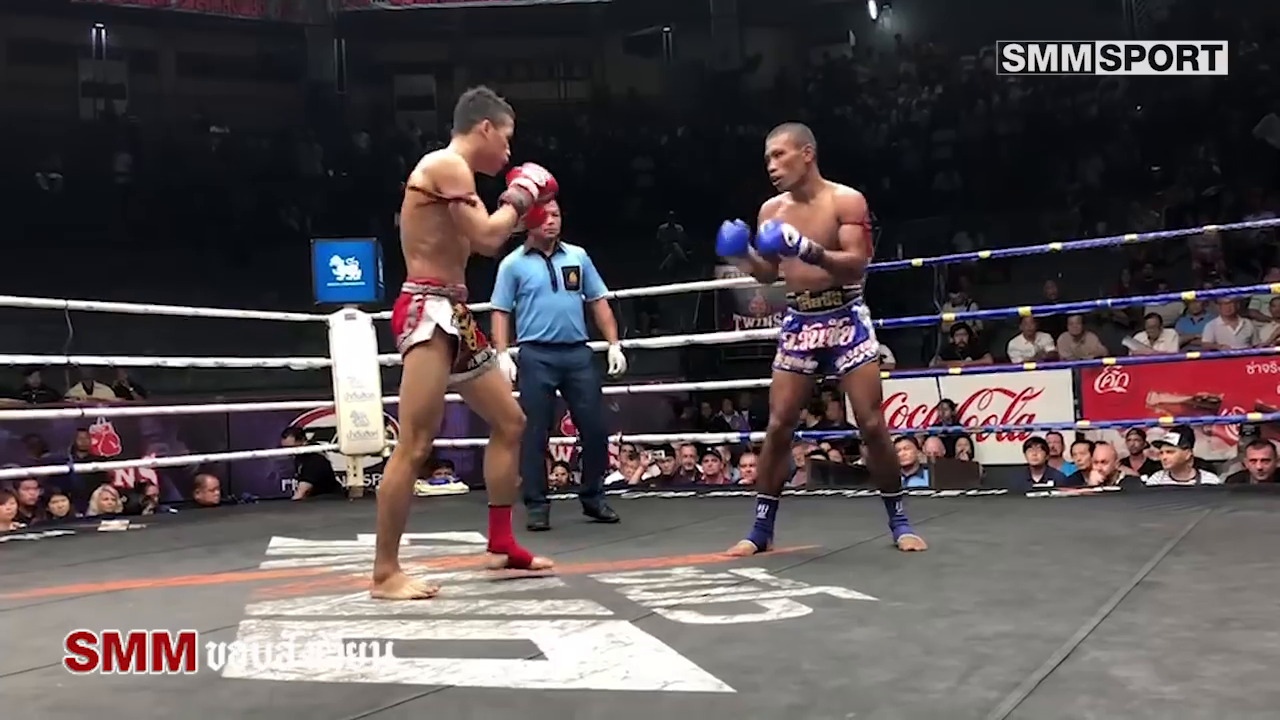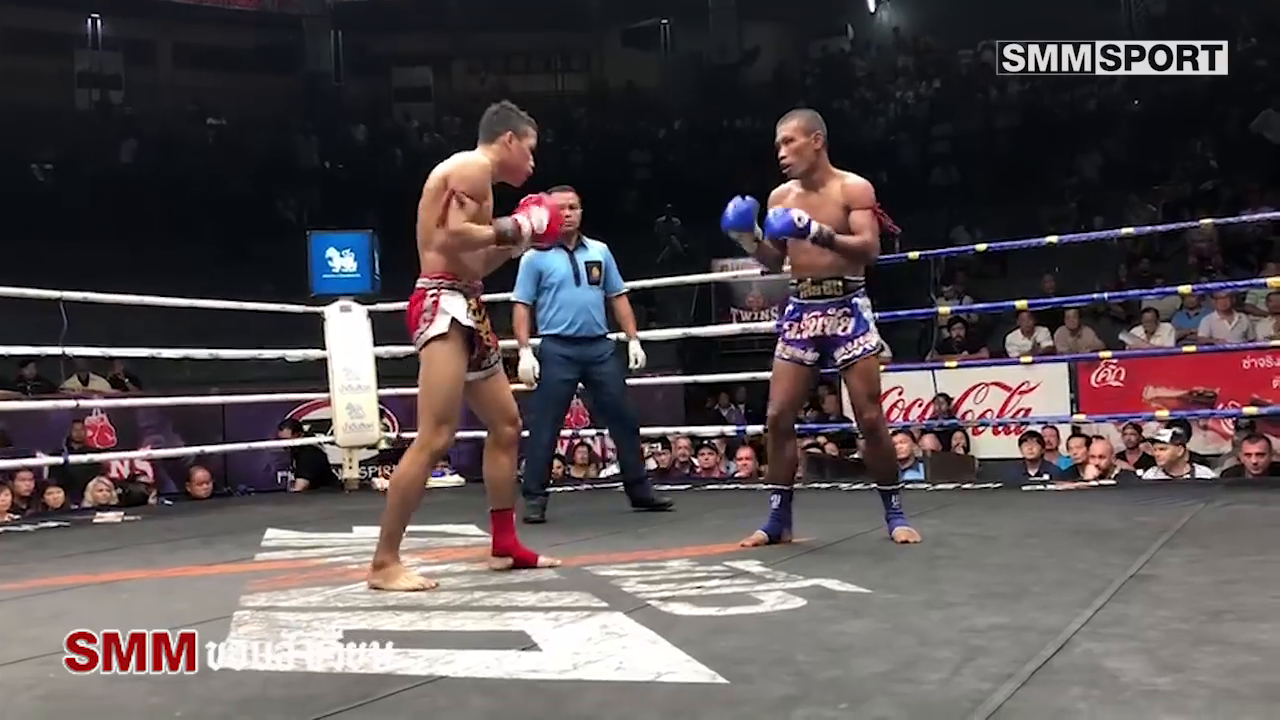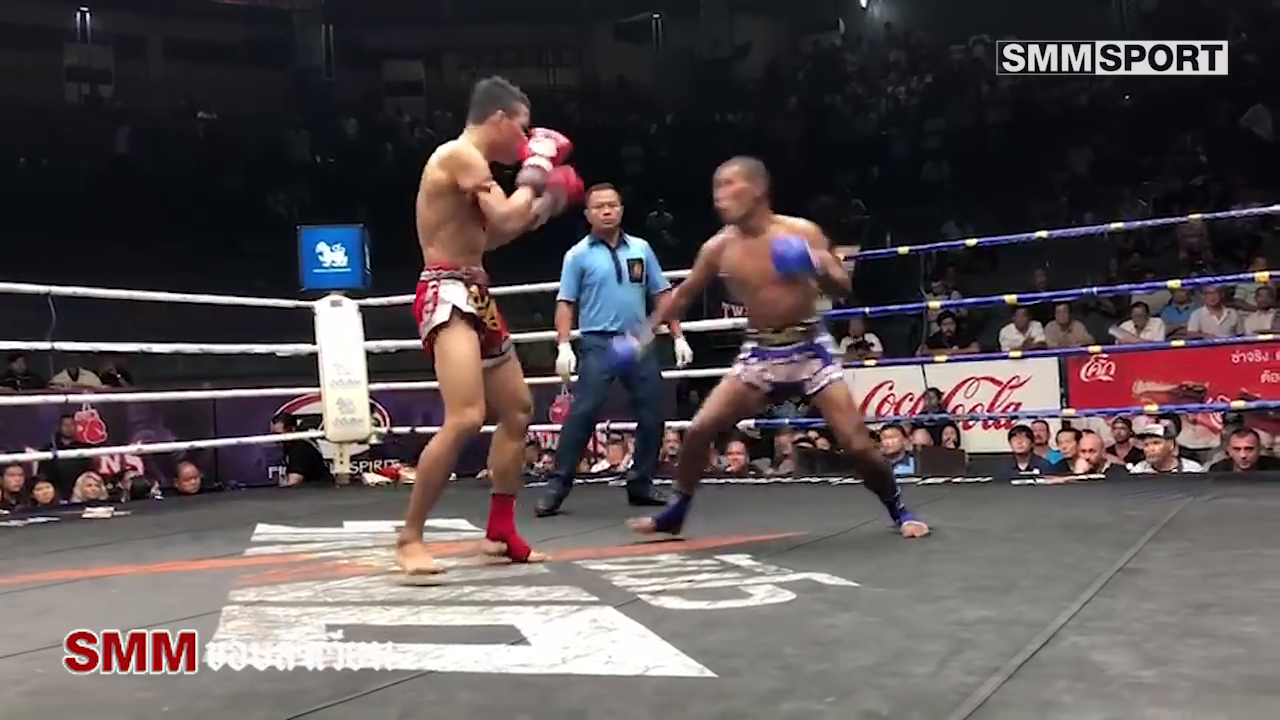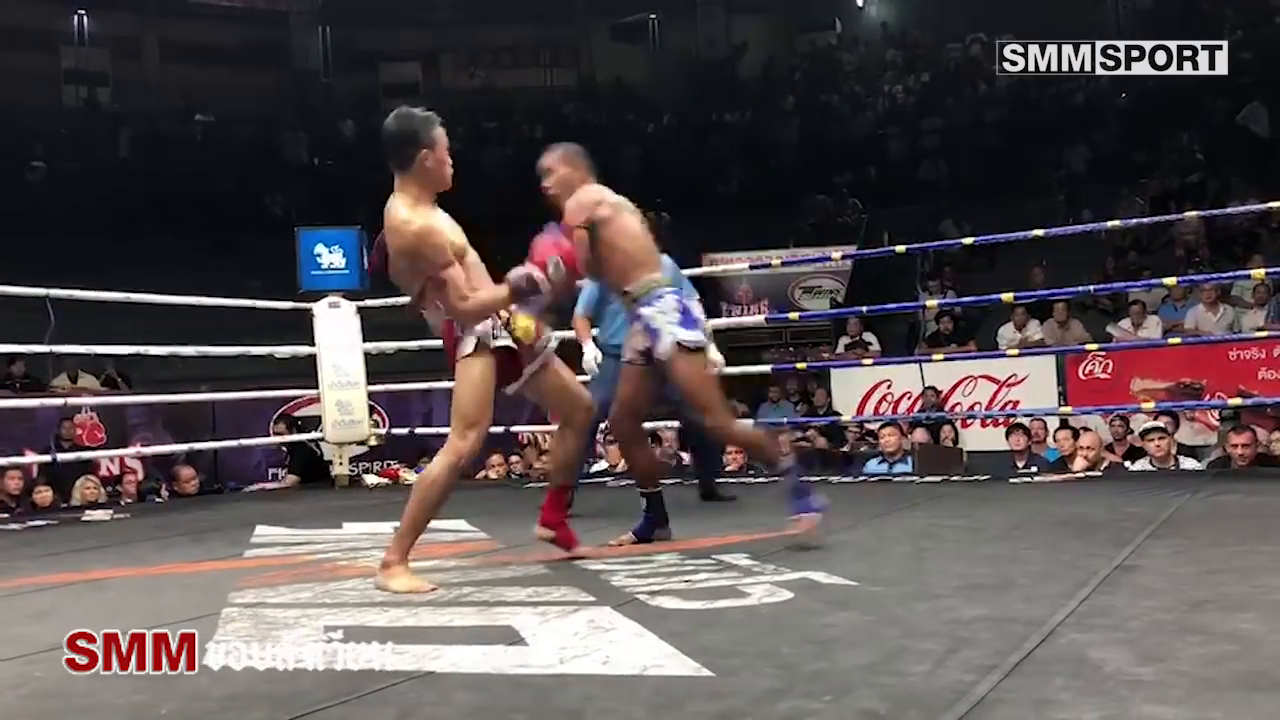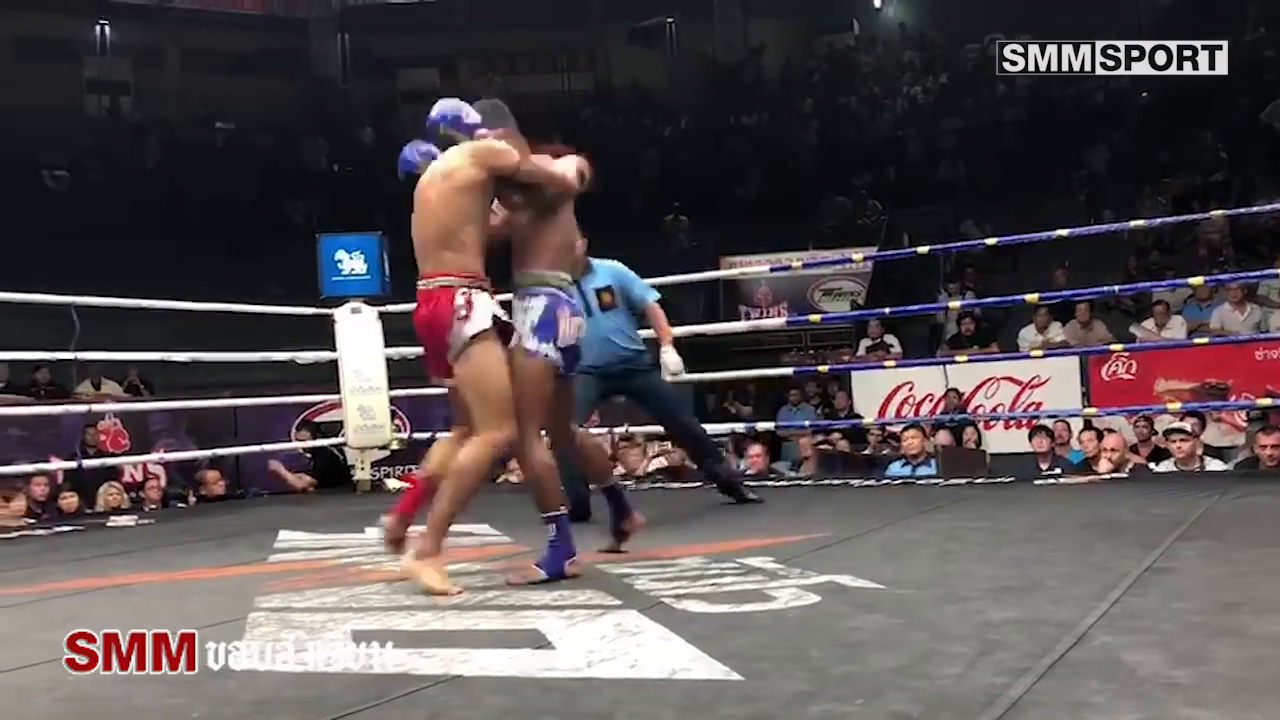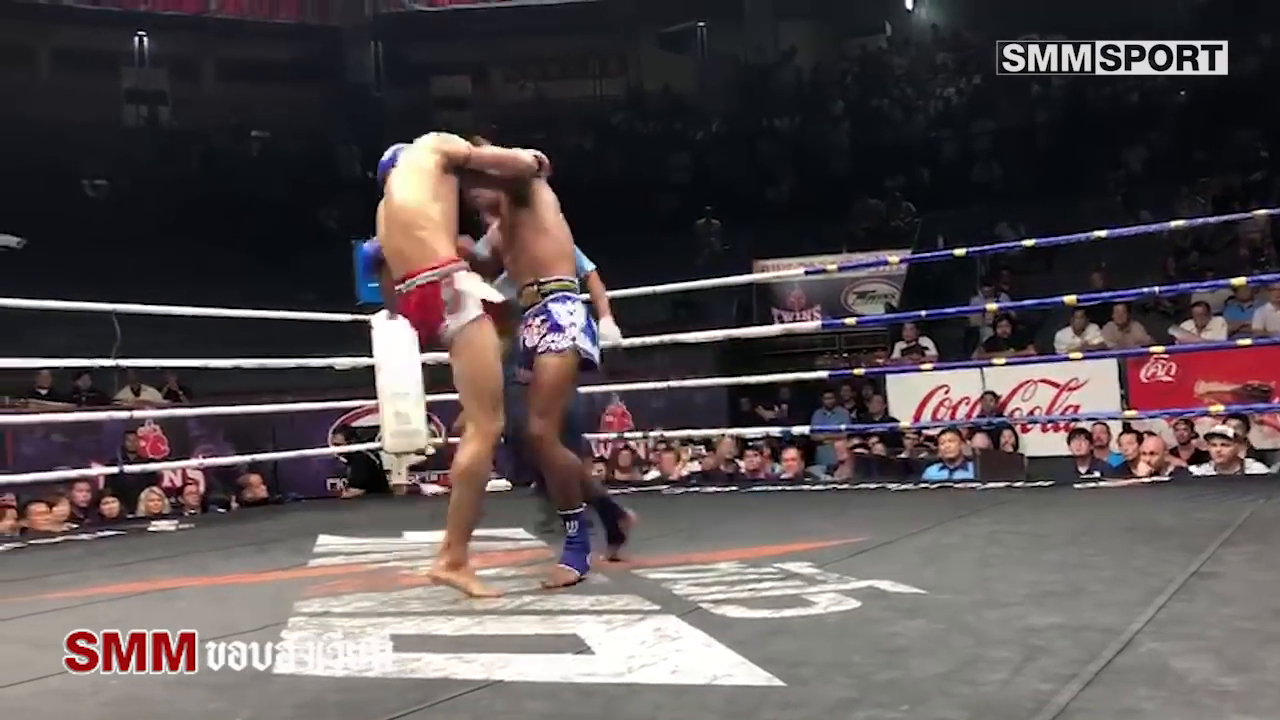
dt=0.3s
person 1, frame 1
left shoulder: (441, 170)
right shoulder: (450, 165)
right elbow: (483, 234)
left wrist: (513, 213)
right wrist: (519, 199)
left hip: (450, 314)
right hip: (429, 312)
left knee: (509, 422)
right knee: (415, 445)
left ankle: (501, 545)
right ankle: (385, 572)
person 1, frame 2
left shoulder: (473, 178)
right shoulder: (471, 165)
right elbow: (452, 238)
left wrist: (517, 239)
right wrist: (511, 230)
left hip: (464, 310)
right hip: (442, 308)
left knee: (507, 425)
right knee: (435, 438)
left ankle: (505, 546)
right ankle: (384, 560)
person 1, frame 3
left shoulder: (466, 162)
right shoulder: (461, 157)
left elbow: (507, 225)
right elbow: (508, 221)
left wrist: (547, 193)
right wrist: (538, 181)
left hip: (477, 301)
right hip: (449, 300)
left knee: (517, 413)
right knee: (465, 420)
left ankle: (501, 534)
right ankle: (410, 538)
person 1, frame 4
left shoulder: (409, 206)
right shoulder: (417, 228)
right elbow: (463, 308)
right wrist: (519, 284)
left hip: (505, 323)
right hip: (478, 332)
left knee: (579, 411)
right knee: (464, 445)
left ankle: (553, 520)
right ankle: (394, 561)
person 1, frame 5
left shoulder: (431, 172)
right shoulder: (484, 151)
right elbow: (562, 182)
right wrist: (571, 166)
left hip: (431, 304)
right hip: (459, 304)
left knee: (467, 428)
right knee: (496, 432)
left ankle: (403, 514)
right ankle: (425, 552)
person 1, frame 6
left shoulder: (387, 205)
right shoulder: (432, 146)
right elbow: (517, 165)
right wrist: (535, 161)
left hip: (413, 298)
right hip: (447, 288)
right knee: (485, 427)
right ankle: (454, 561)
person 2, frame 1
left shoulder: (846, 200)
right shoulder: (770, 211)
left elbow: (858, 262)
right elbow: (765, 272)
left wrist: (807, 251)
right wrist: (741, 256)
left hip: (845, 318)
right hip: (798, 323)
left knee: (872, 425)
right knee: (777, 427)
left ankle: (898, 520)
right ankle: (761, 528)
person 2, frame 2
left shoulder: (854, 189)
right shoulder: (780, 197)
left elbow: (869, 249)
right elbow: (773, 261)
left wrist: (818, 232)
right wrist: (749, 238)
left hip: (847, 309)
right hip: (800, 311)
left knee: (869, 418)
right knee: (778, 416)
left ankle: (895, 513)
right ankle: (778, 519)
person 2, frame 3
left shoulder: (801, 232)
right shoulder: (719, 247)
left elbow: (843, 287)
right elbow: (683, 294)
left wrist: (818, 268)
right wrist: (644, 335)
left hip: (809, 349)
right hip: (760, 354)
left knee: (856, 443)
right knee: (698, 432)
left ankle: (899, 509)
right ankle: (674, 513)
person 2, frame 4
left shoulder: (584, 201)
right shoulder: (604, 210)
left elbow: (574, 265)
left hip: (665, 313)
right hip: (646, 321)
left knee: (712, 420)
right knee: (622, 424)
left ankle: (798, 489)
right ankle: (655, 518)
person 2, frame 5
left shoulder: (548, 169)
right shoulder: (520, 189)
left hip: (544, 308)
right hip: (551, 309)
left knee: (523, 433)
right knee: (562, 429)
left ankle: (560, 550)
right ankle: (621, 513)
person 2, frame 6
left shoulder: (525, 187)
right shoulder: (502, 222)
left hip: (560, 314)
right hip: (534, 322)
left knee: (541, 432)
right knee: (541, 439)
left ankle: (577, 545)
right ankle: (590, 527)
person 3, frame 1
left shoulder: (578, 256)
right shoulder: (513, 264)
left elbow: (599, 302)
right elbow: (500, 314)
left wrist: (614, 344)
right wrist: (503, 356)
left hip: (578, 354)
right hip: (536, 356)
left knee: (595, 429)
right knee: (533, 434)
left ankle: (593, 498)
right ankle: (536, 506)
person 3, frame 2
left shoulder: (600, 252)
right shoulder: (535, 258)
left elbow: (618, 298)
right elbow: (521, 307)
left wrist: (633, 340)
right wrist: (524, 352)
left hip: (600, 348)
right hip: (558, 350)
left knee: (624, 418)
right knee: (544, 427)
left ankle: (639, 489)
right ankle: (534, 498)
person 3, frame 3
left shoulder: (641, 249)
right shoulder: (578, 255)
left elbow: (661, 294)
right elbow: (565, 304)
left wrist: (678, 337)
right wrist: (564, 346)
right hip: (597, 344)
left knee: (652, 415)
right knee: (583, 414)
left ankle: (640, 485)
right ankle: (558, 485)
person 3, frame 4
left shoulder: (664, 266)
right elbow: (581, 316)
left wrist: (709, 346)
right wrist: (587, 346)
right hip: (615, 358)
left knee: (696, 417)
left ankle: (708, 484)
person 3, frame 5
left shoulder: (614, 271)
left elbow: (651, 307)
left wrist: (667, 348)
left hip: (633, 364)
right hip: (589, 372)
left knee: (685, 427)
left ankle: (729, 482)
right ankle: (578, 501)
person 3, frame 6
right shoulder: (489, 256)
left elbow: (587, 275)
left wrist: (606, 319)
right hip: (518, 355)
left knee: (570, 418)
right knee: (516, 431)
right ankle: (553, 500)
